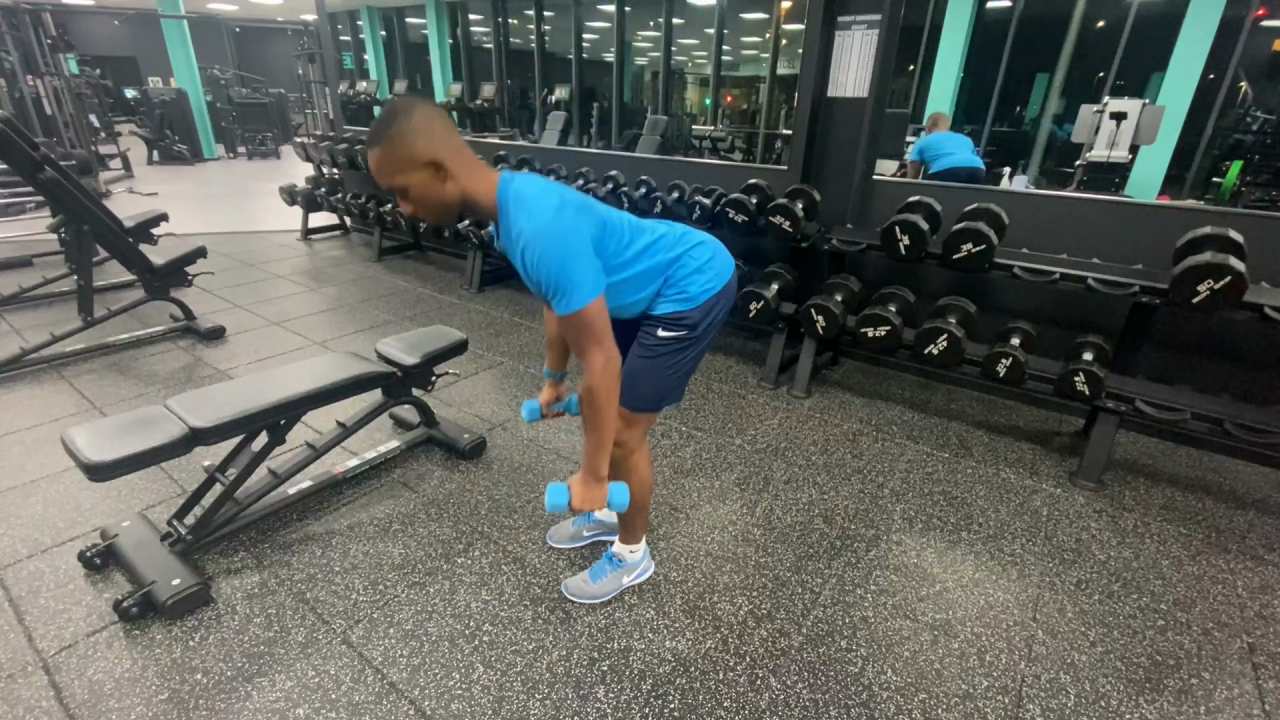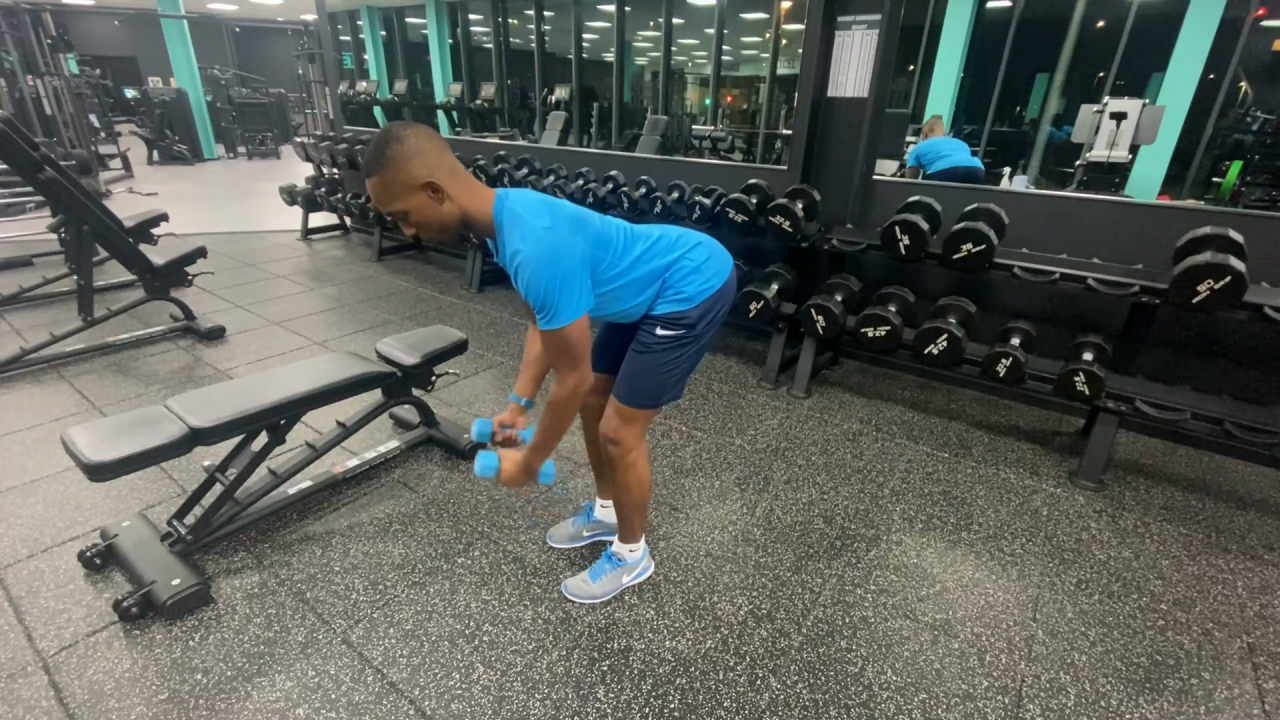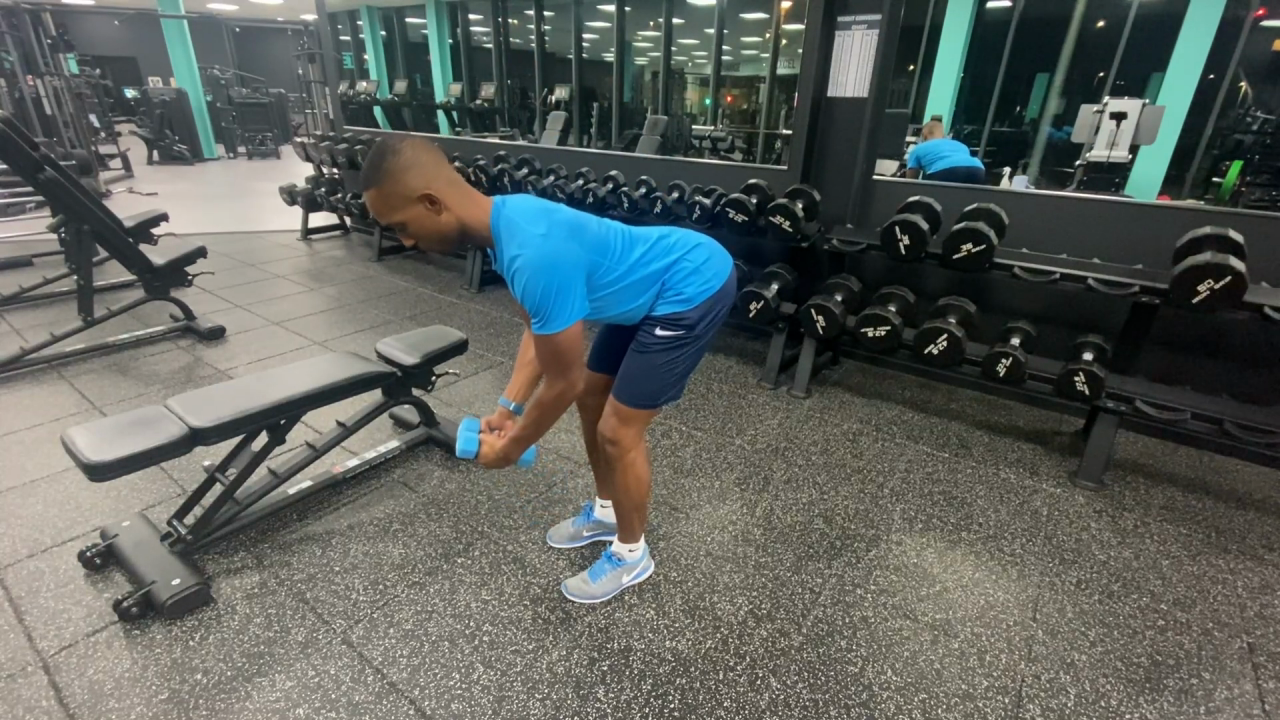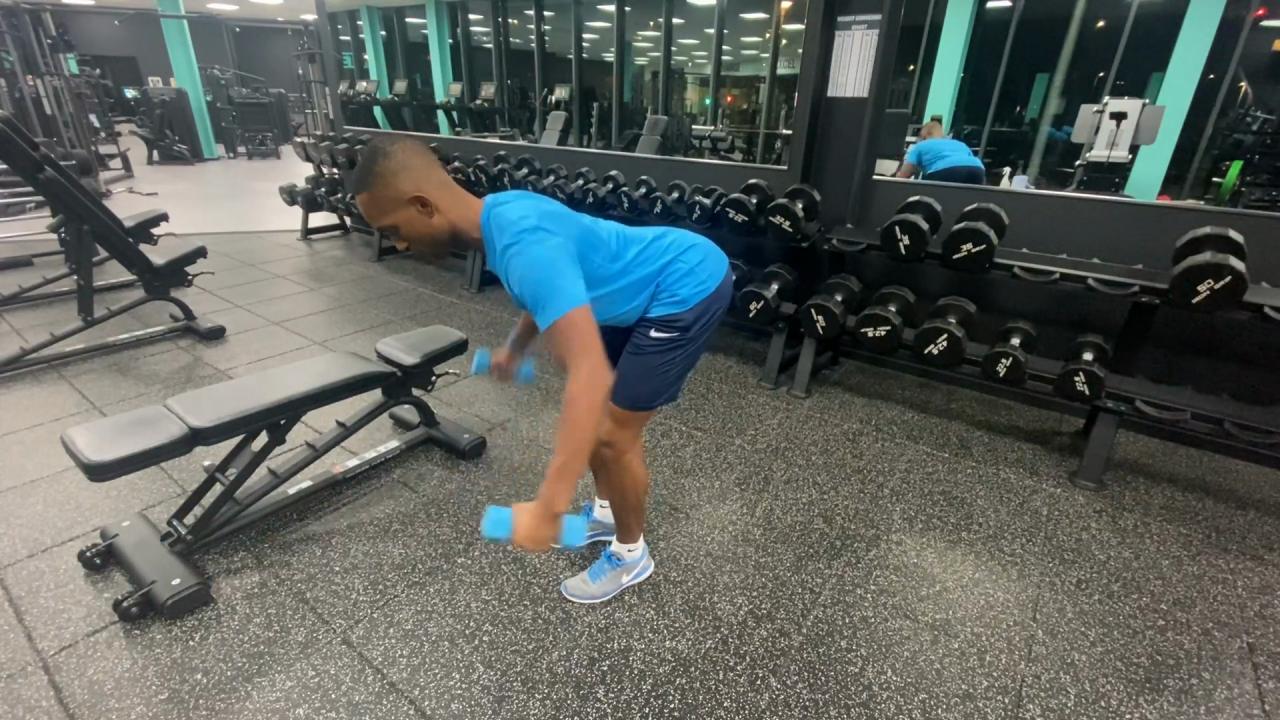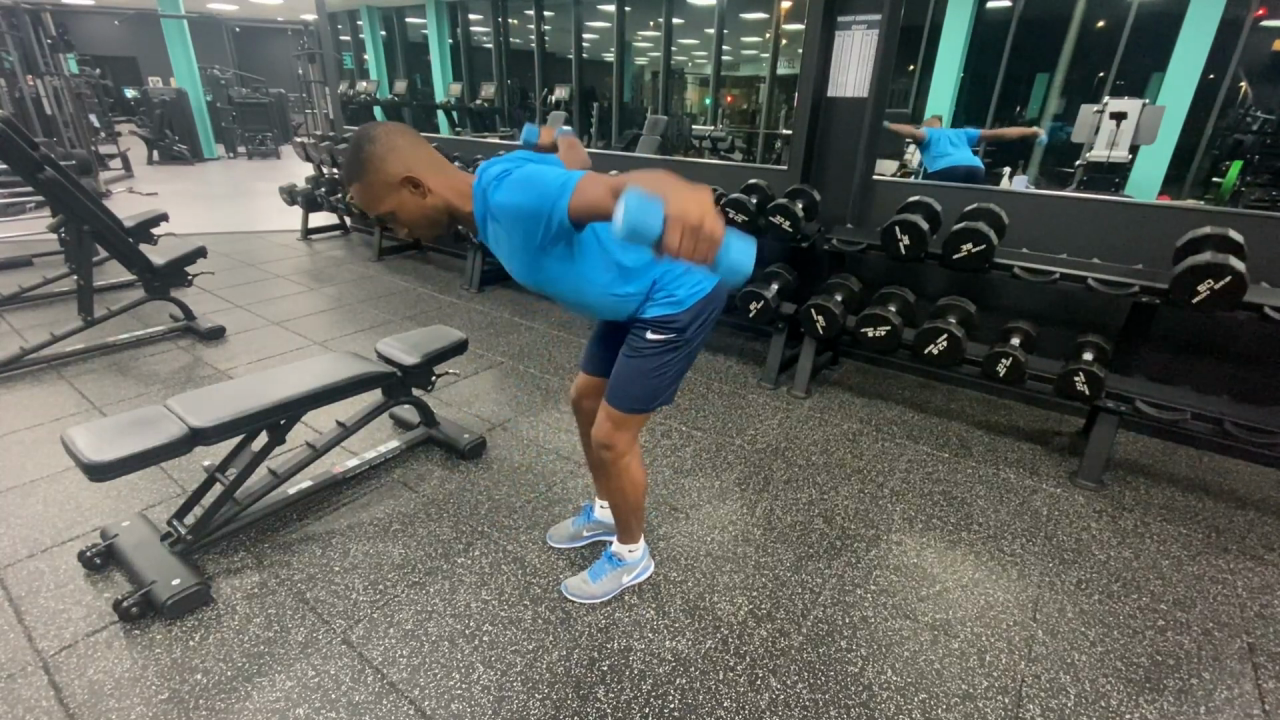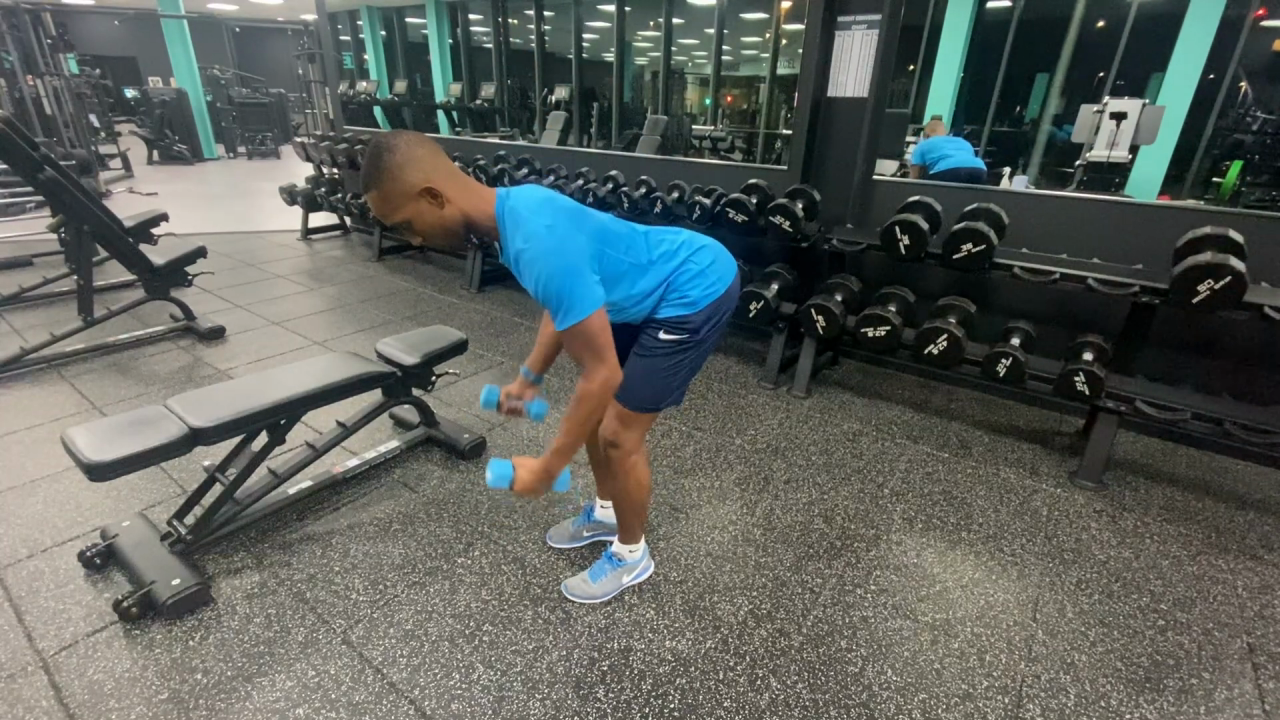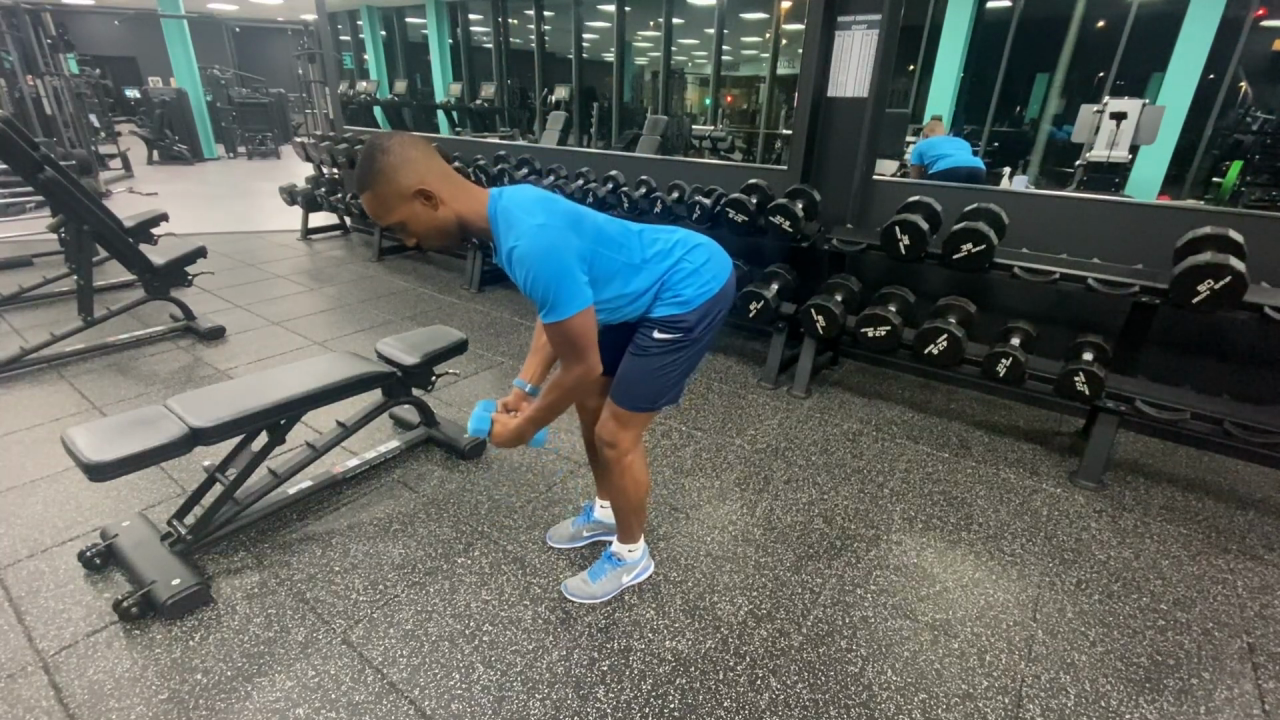
dt=0.7s
person 1, frame 1
left shoulder: (541, 230)
right shoulder: (510, 201)
left elbow: (602, 360)
right elbow: (559, 301)
left wrist: (593, 473)
right wrist: (553, 379)
left hip: (691, 288)
right hip: (657, 284)
left knee: (621, 431)
right knee: (595, 404)
left ankle: (631, 555)
right ankle: (606, 513)
person 1, frame 2
left shoulder: (537, 246)
right shoulder: (507, 214)
left elbow: (573, 378)
right elbow: (545, 325)
left wrist: (529, 462)
right wrist: (518, 404)
left hip: (692, 288)
right hip: (651, 285)
left knee: (619, 430)
right knee: (594, 401)
left ankle: (631, 554)
right ankle: (605, 511)
person 1, frame 3
left shoulder: (536, 253)
right shoulder: (506, 219)
left elbow: (562, 381)
right elbow: (541, 328)
left wrist: (509, 449)
right wrist: (508, 407)
left hip: (692, 288)
right hip: (654, 285)
left knee: (618, 429)
right knee: (592, 399)
left ankle: (631, 554)
right ankle: (606, 511)
person 1, frame 4
left shoulder: (521, 243)
right shoulder: (499, 214)
left elbow: (590, 374)
left wrist: (550, 504)
right wrist: (514, 349)
left hip: (687, 290)
right hip: (651, 285)
left knee: (612, 431)
right knee: (588, 408)
left ankle: (630, 554)
right ankle: (608, 513)
person 1, frame 5
left shoulder: (510, 193)
right shoulder: (490, 194)
left elbow: (628, 189)
right elbow: (574, 162)
left wrist: (684, 203)
right wrist: (558, 138)
left hip: (681, 290)
right hip: (640, 291)
left knee: (611, 435)
right knee: (586, 400)
left ankle: (631, 553)
right ankle: (605, 511)
person 1, frame 6
left shoulder: (539, 243)
right shoulder: (513, 209)
left elbow: (603, 374)
right elbow: (568, 306)
left wrist: (544, 471)
right wrist: (528, 376)
left hip: (695, 292)
right hip: (657, 285)
left knee: (619, 434)
right knee: (594, 408)
left ankle: (630, 555)
right ankle: (605, 513)
person 1, frame 7
left shoulder: (532, 241)
right shoulder: (508, 207)
left elbow: (582, 366)
right elbow: (557, 308)
left wrist: (521, 430)
right wrist: (524, 388)
left hip: (690, 290)
right hip: (653, 285)
left knee: (615, 433)
right knee: (590, 403)
left ankle: (631, 553)
right ankle: (606, 511)
